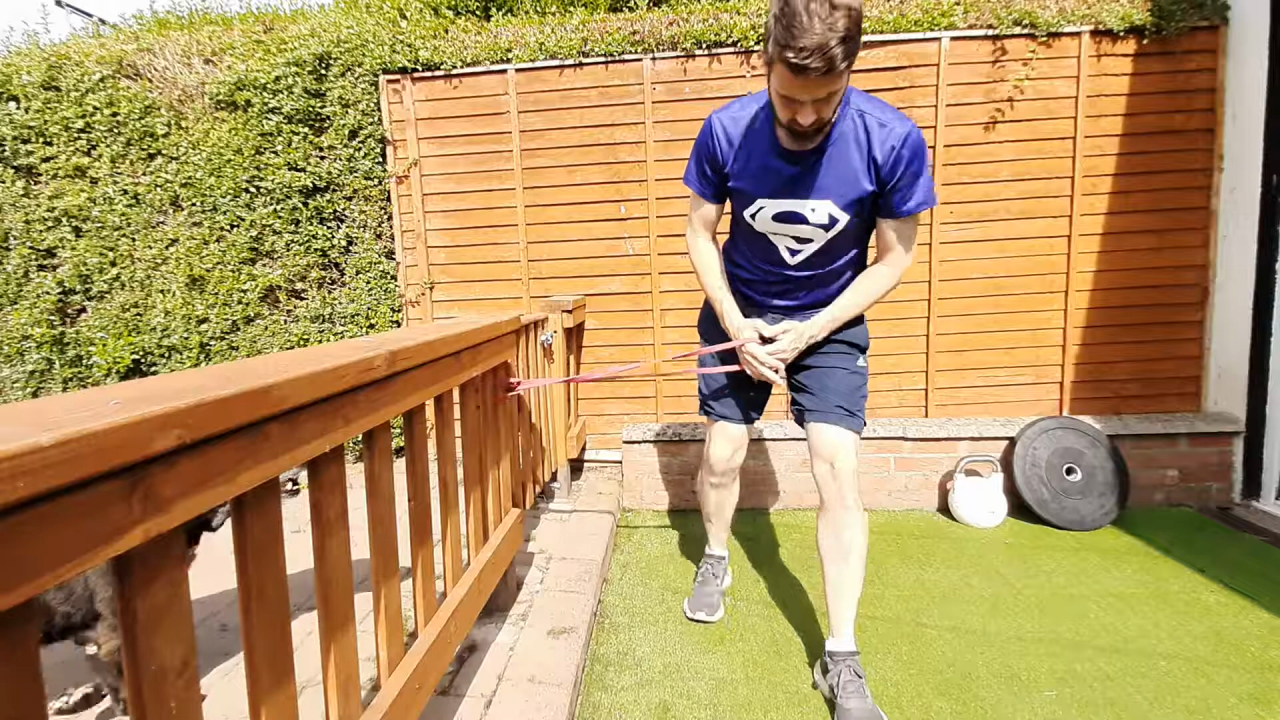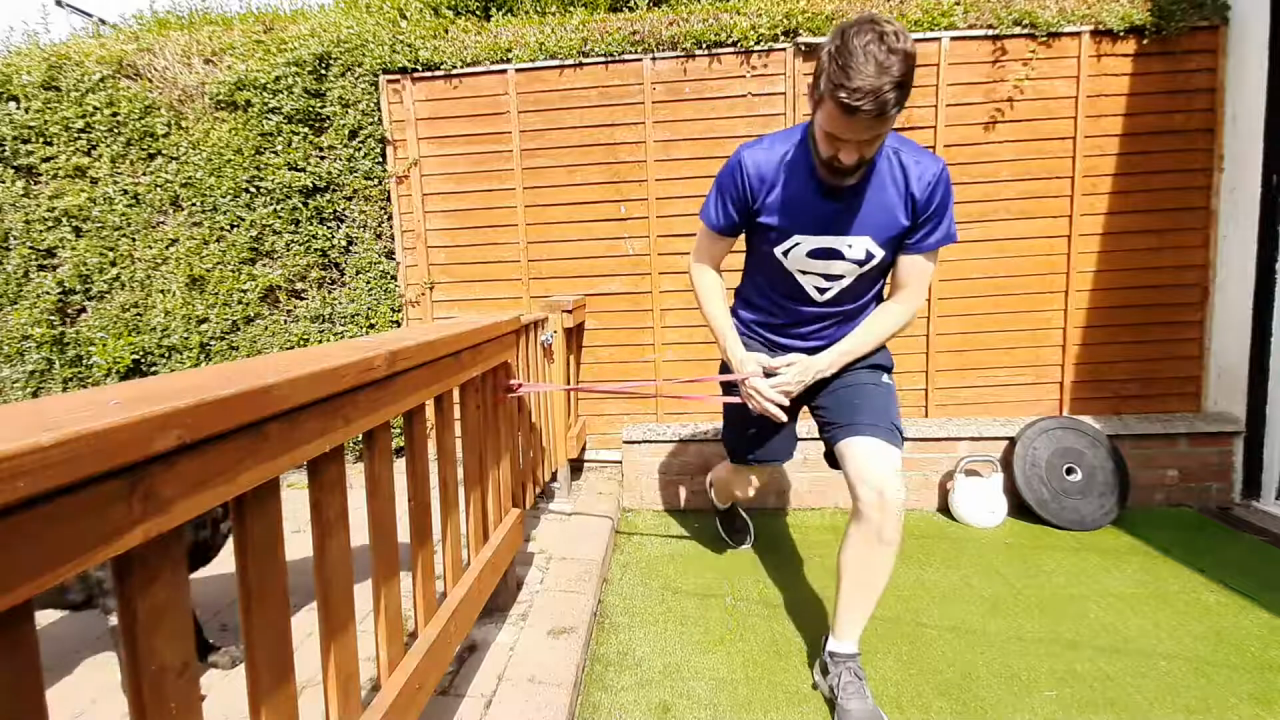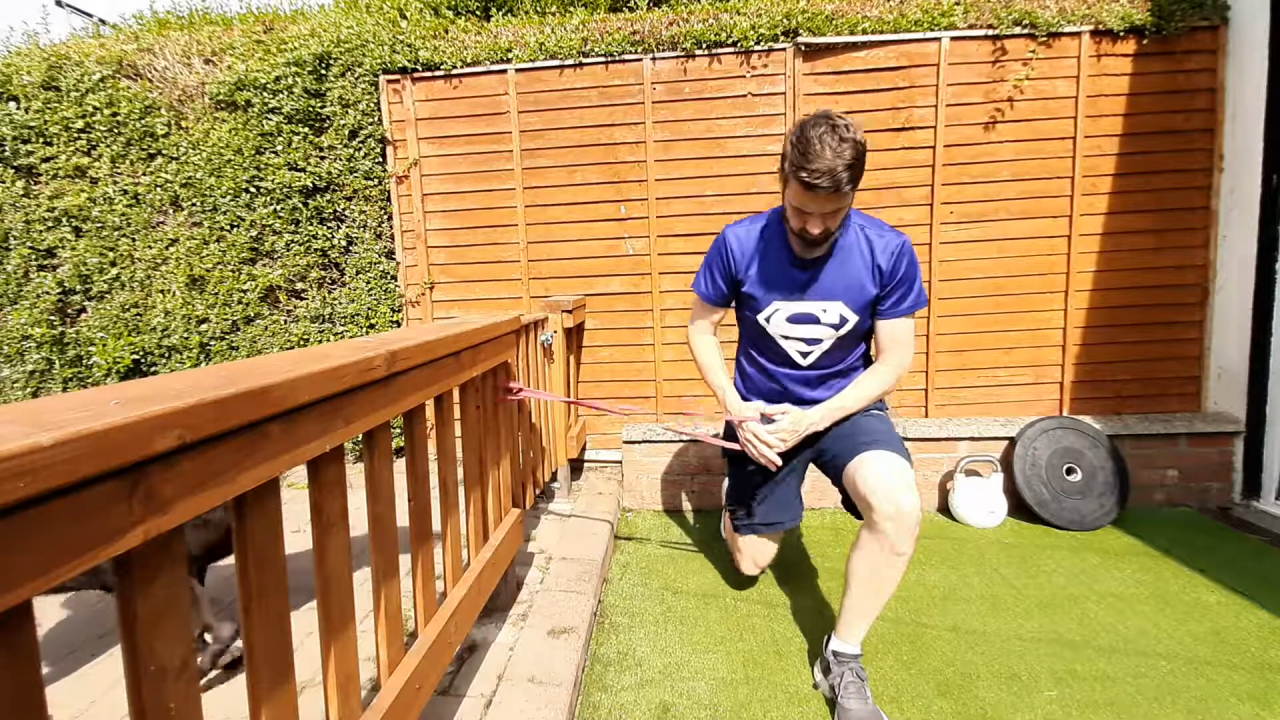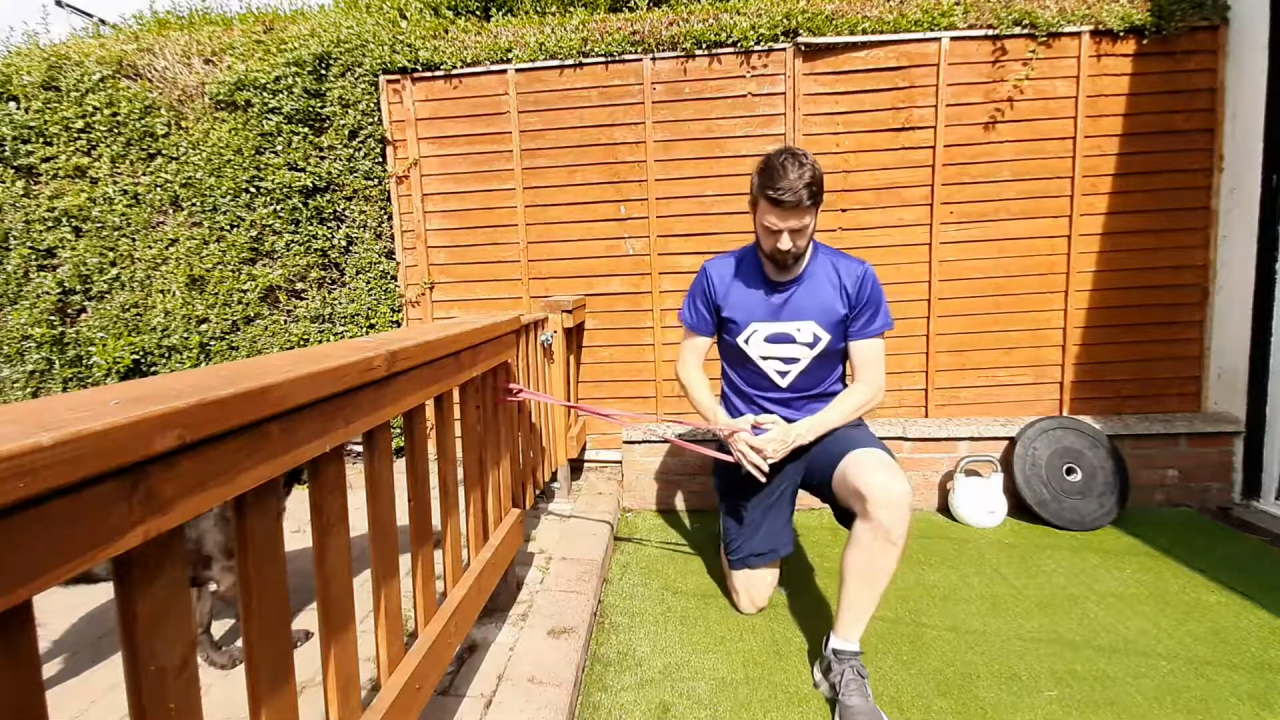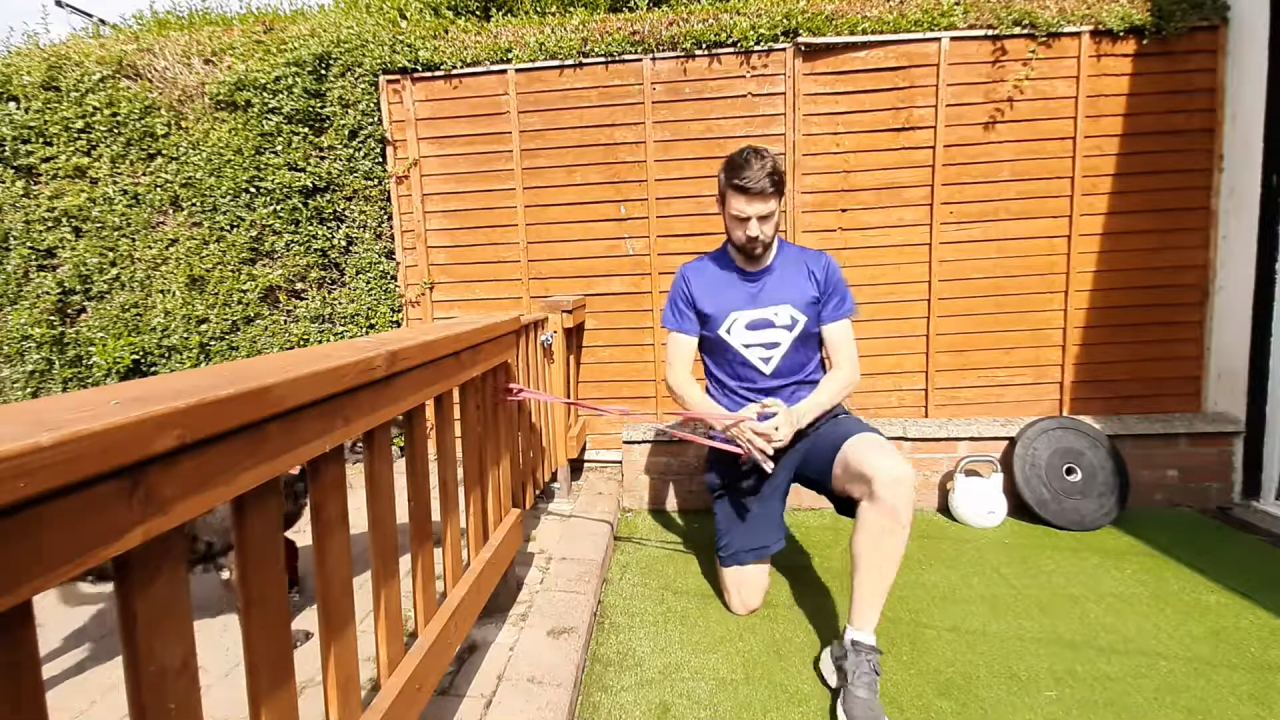
dt=0.3s
person 1, frame 1
left shoulder: (894, 139)
right shoulder: (726, 130)
left elbow: (894, 259)
right elbow: (699, 234)
left wrist: (811, 331)
right wrist: (736, 324)
left hip: (830, 322)
right hip: (741, 315)
left knee: (837, 469)
right knee: (722, 456)
left ankle: (841, 658)
right ankle: (715, 555)
person 1, frame 2
left shoulder: (923, 179)
right shoulder: (755, 166)
left elbow: (908, 297)
right elbow: (703, 265)
left wrist: (819, 368)
right wrist: (739, 361)
left hip: (849, 353)
right hip: (760, 349)
left knee: (883, 495)
right knee: (743, 485)
left ankle: (840, 659)
right ankle: (720, 488)
person 1, frame 3
left shoulder: (888, 251)
right shoulder: (738, 244)
left elbow: (894, 361)
right elbow: (700, 330)
left wrist: (812, 422)
right wrist: (736, 411)
left hip: (844, 406)
right hip: (760, 410)
left knee: (899, 507)
right knee: (751, 560)
left ankle: (841, 658)
right ankle: (736, 510)
person 1, frame 4
left shoulder: (854, 279)
right shoulder: (717, 278)
left elbow: (870, 385)
right elbow: (689, 367)
left wrist: (796, 434)
right wrist: (727, 427)
left hip: (824, 428)
right hip: (749, 437)
left knee: (890, 494)
right knee: (751, 599)
left ankle: (841, 656)
right ankle: (739, 534)
person 1, frame 5
left shoulder: (819, 269)
right shoulder: (694, 279)
left elbow: (846, 369)
right elbow: (677, 374)
left wrist: (794, 418)
right wrist: (730, 423)
left hip: (814, 420)
right hip: (740, 436)
left knee: (894, 478)
right knee: (744, 600)
left ankle: (856, 649)
right ankle: (737, 526)
